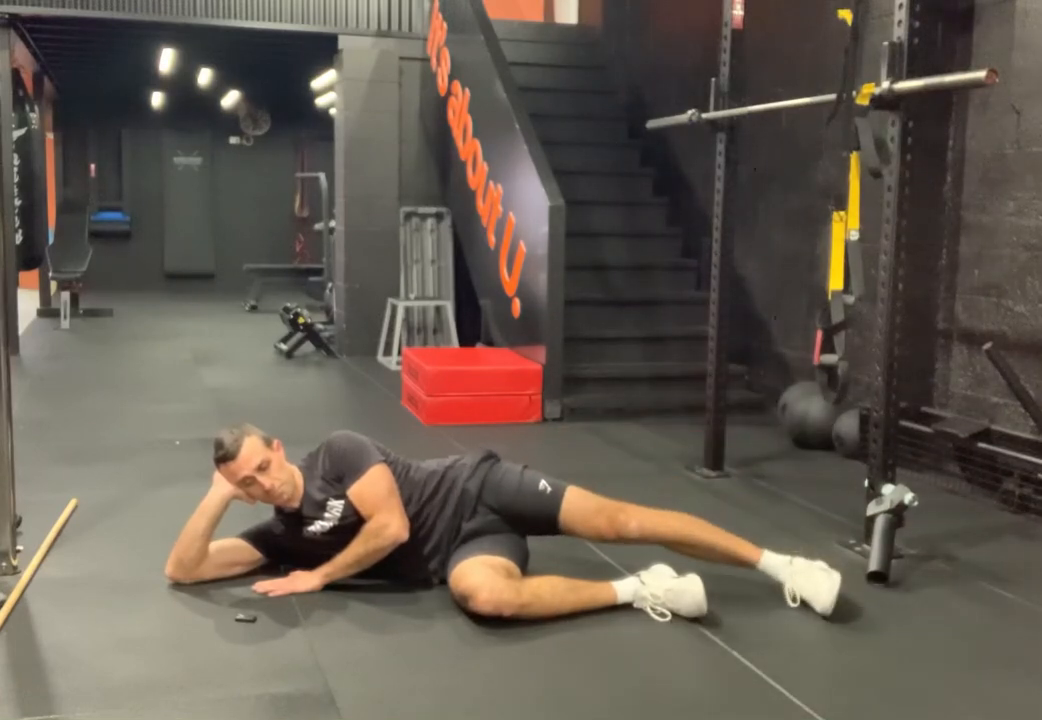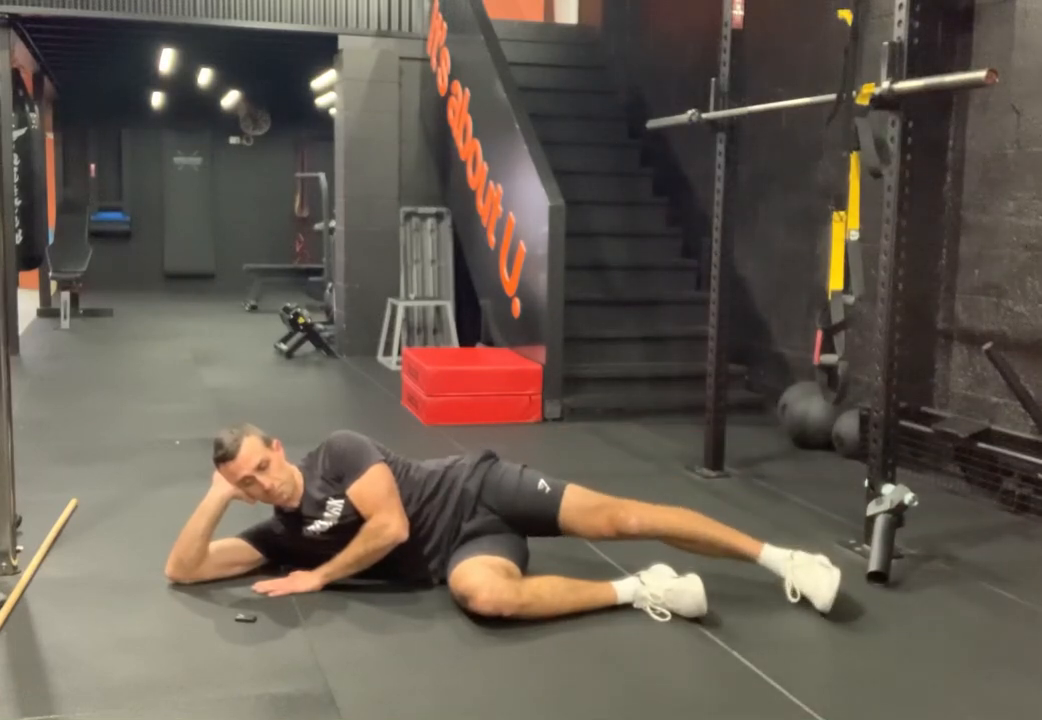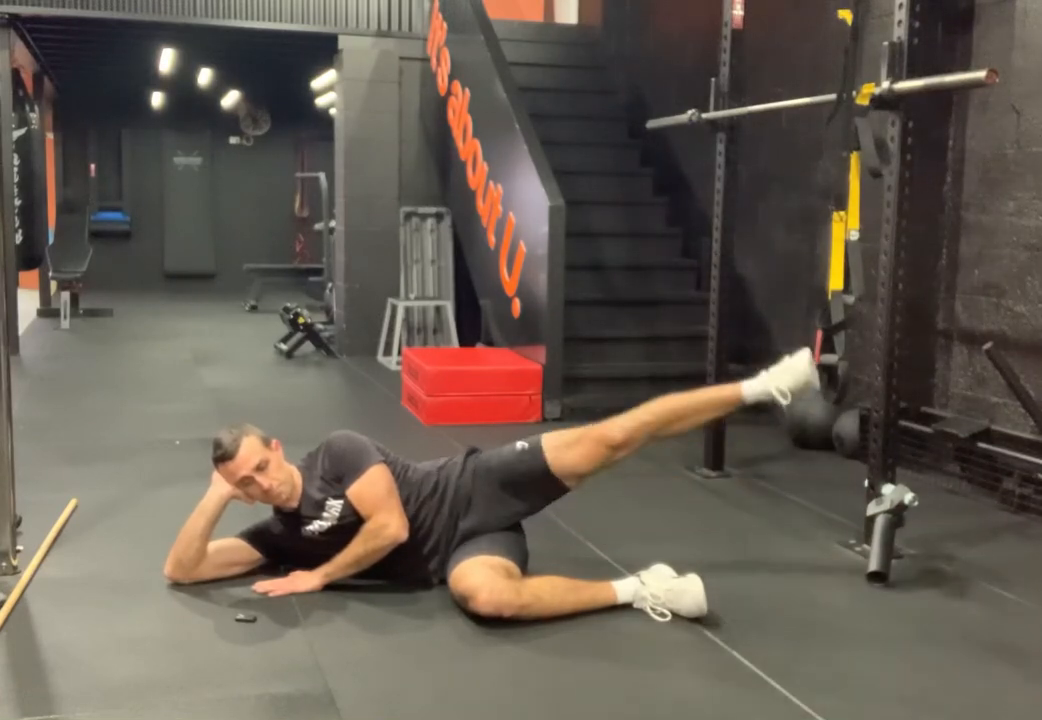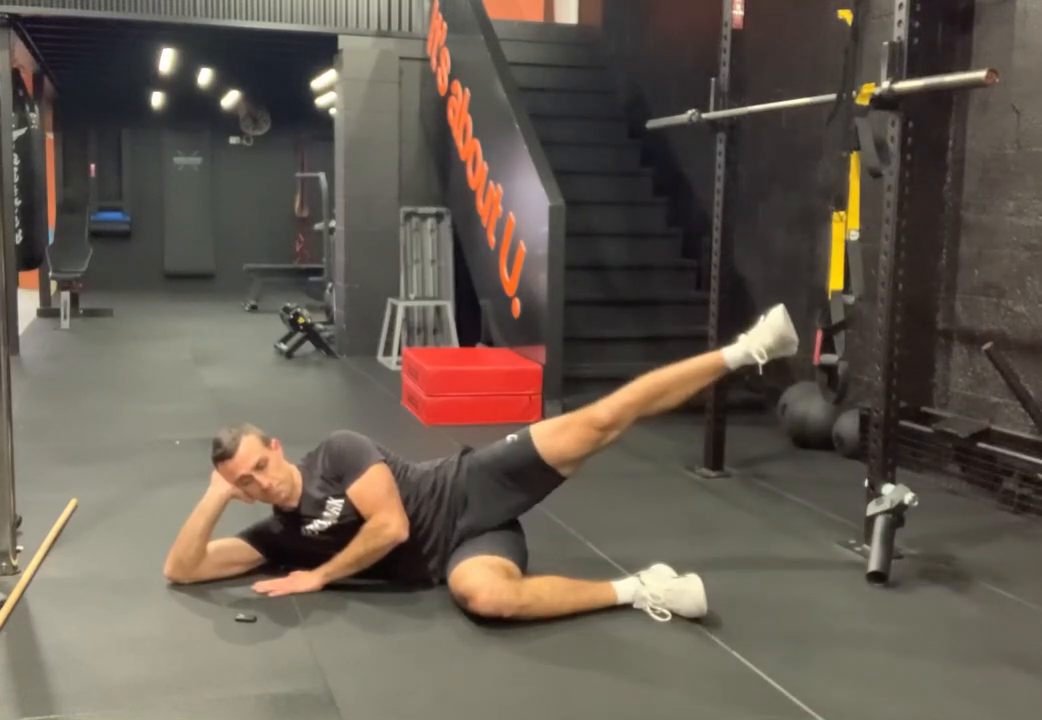
dt=0.5s
person 1, frame 1
left shoulder: (340, 451)
right shoulder: (281, 533)
left elbow: (391, 526)
right elbow: (183, 568)
left wrist: (320, 576)
right wrist: (217, 496)
left hip: (478, 490)
right hip: (457, 551)
left knee: (614, 517)
right knee: (483, 594)
left ankle: (778, 564)
right ankle: (636, 590)
person 1, frame 2
left shoulder: (339, 452)
right shoulder: (281, 533)
left elbow: (391, 526)
right elbow: (183, 569)
left wrist: (319, 577)
right wrist: (216, 496)
left hip: (478, 491)
right hip: (458, 552)
left knee: (613, 515)
right knee: (484, 595)
left ankle: (779, 557)
right ankle: (637, 591)
person 1, frame 3
left shoulder: (338, 452)
right shoulder: (279, 535)
left elbow: (392, 526)
right elbow: (181, 569)
left wrist: (318, 577)
right wrist: (215, 498)
left hip: (475, 490)
right hip: (460, 550)
left knee: (605, 441)
right knee: (484, 594)
left ankle: (763, 386)
right ankle: (636, 590)
person 1, frame 4
left shoulder: (338, 452)
right shoulder: (281, 534)
left elbow: (391, 526)
right elbow: (181, 569)
left wrist: (319, 578)
right wrist: (215, 494)
left hip: (471, 490)
right hip: (458, 553)
left knee: (597, 422)
right knee: (484, 594)
left ankle: (742, 352)
right ankle: (635, 589)
